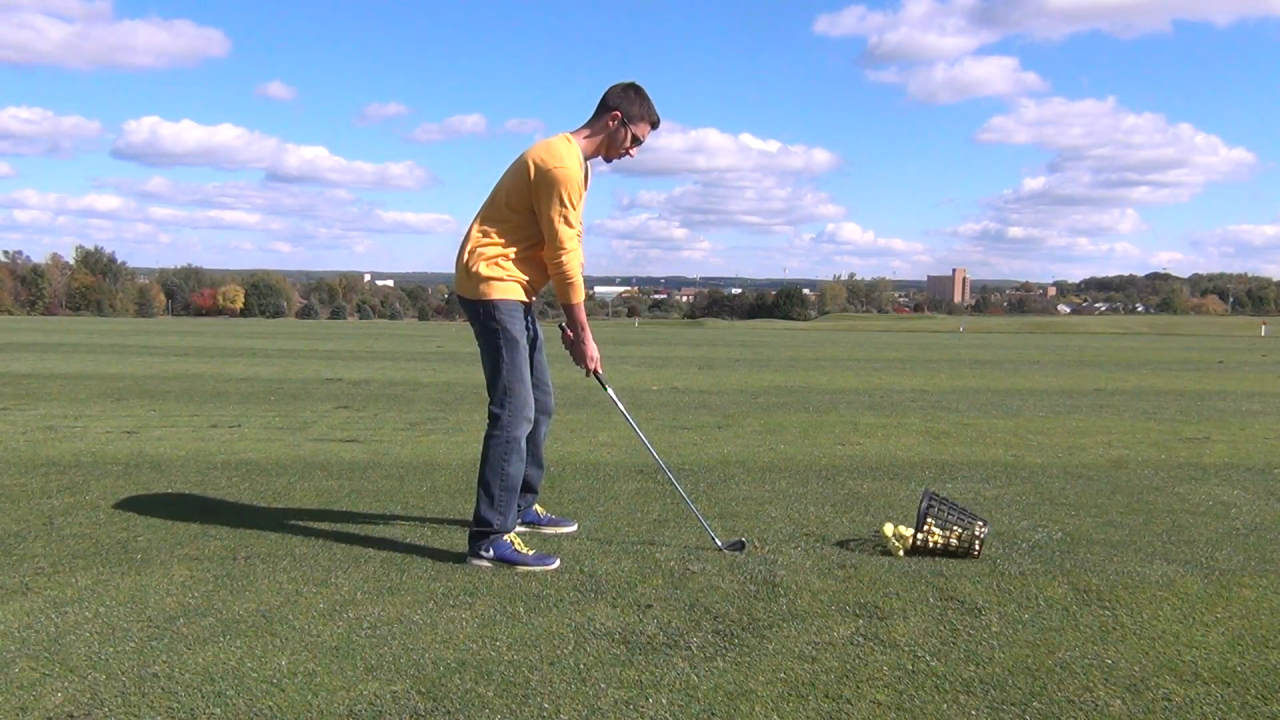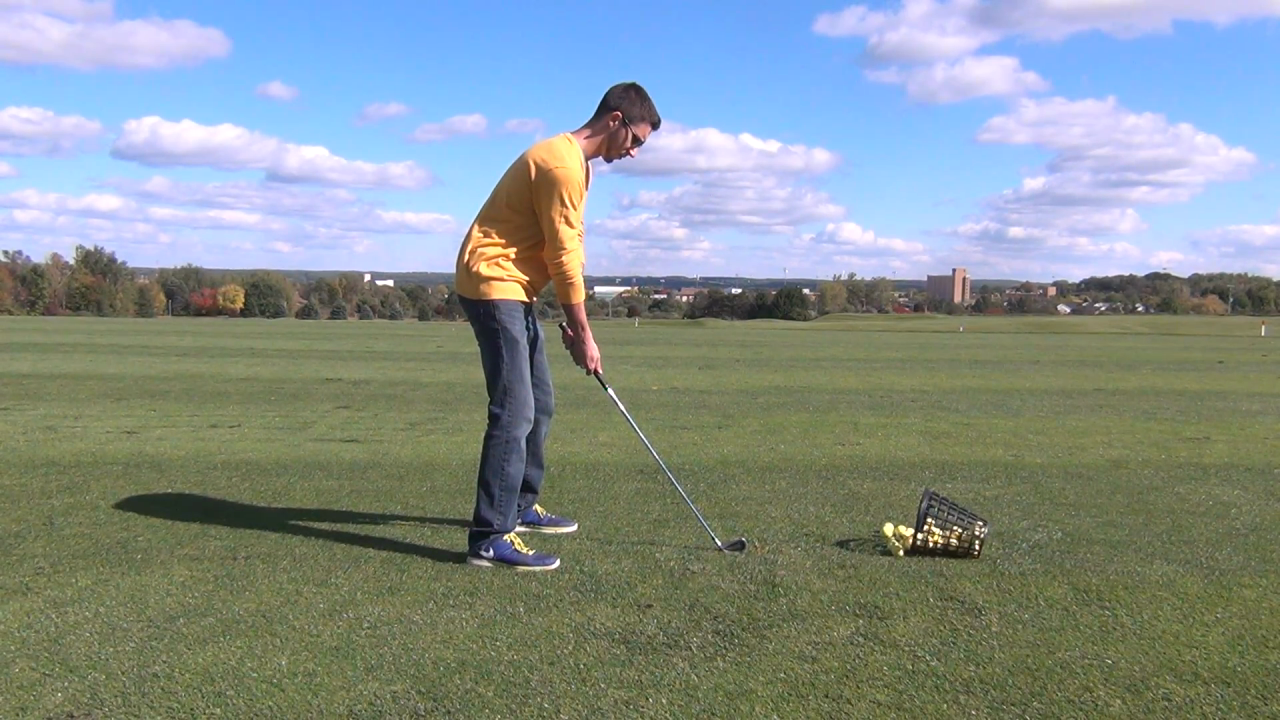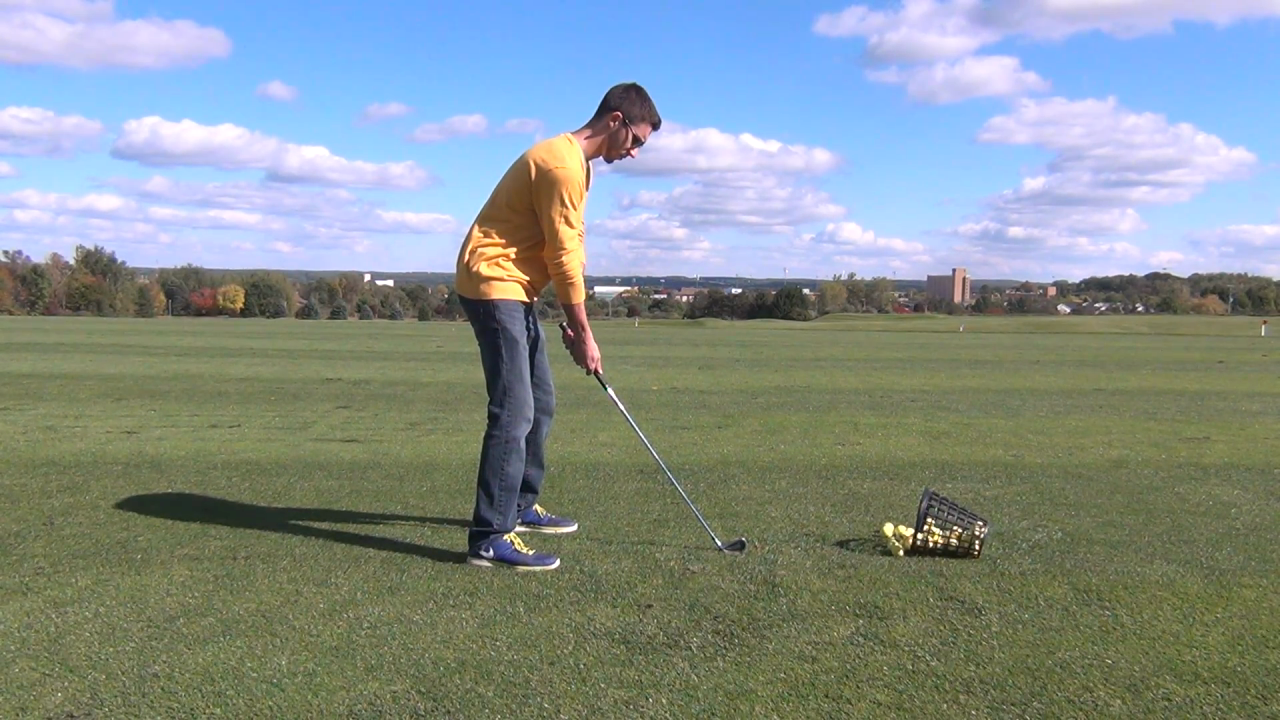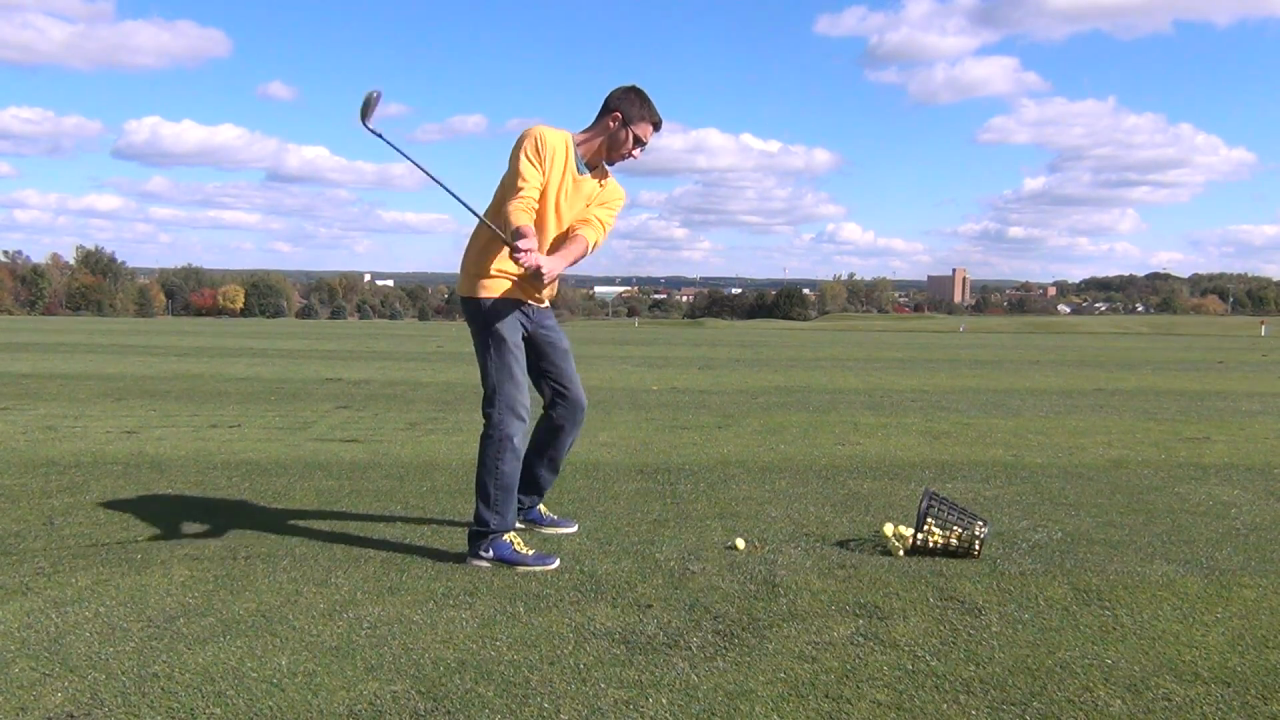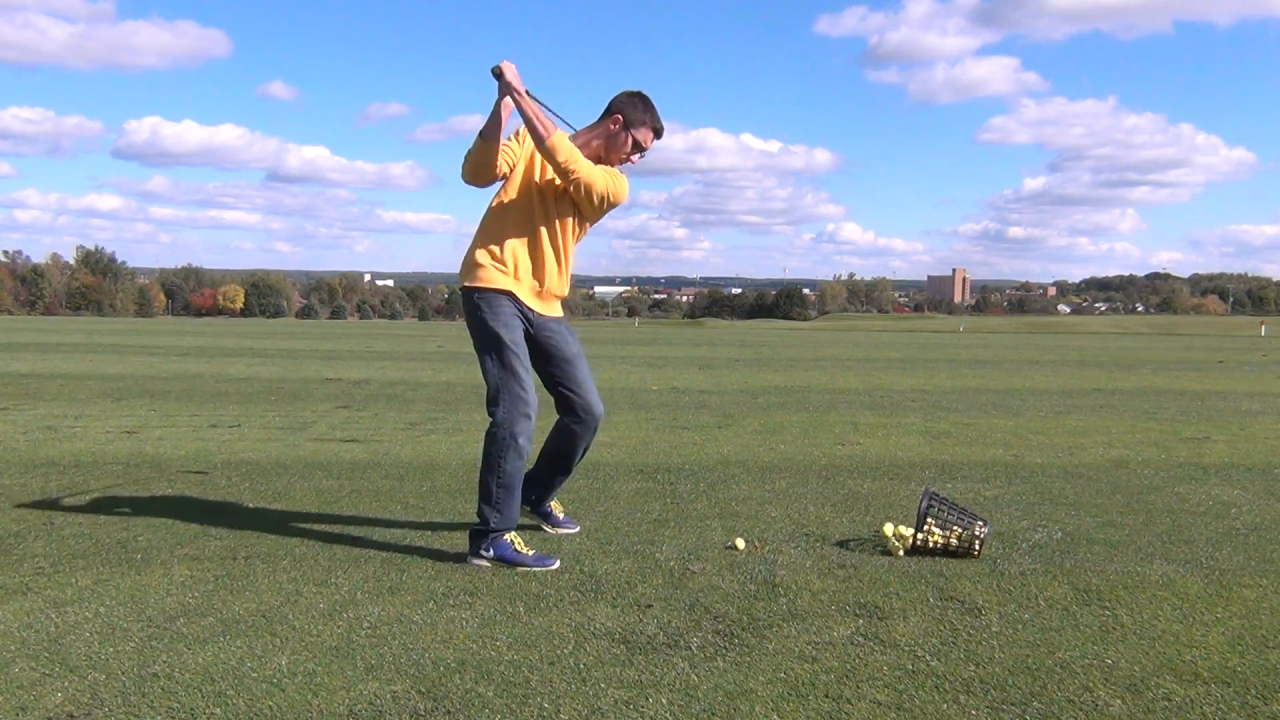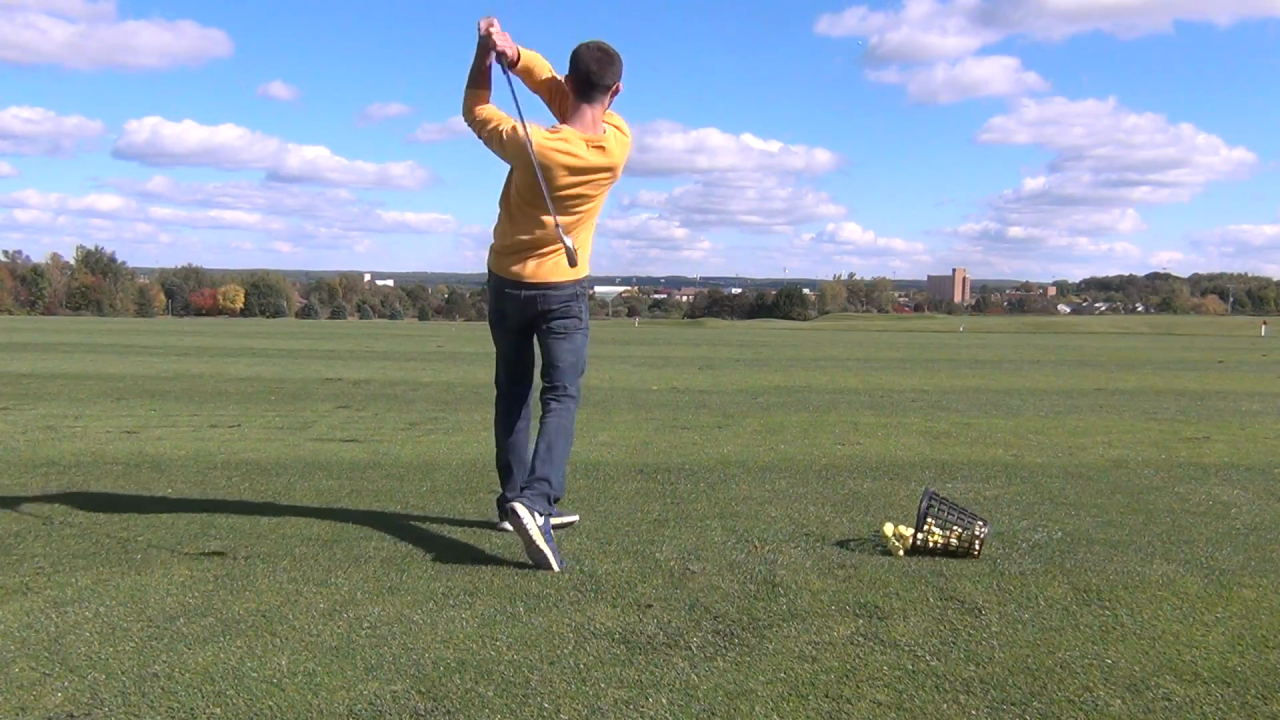
dt=0.5s
person 1, frame 1
left shoulder: (574, 161)
right shoulder: (561, 164)
left elbow: (567, 249)
right elbow: (563, 256)
left wrist: (575, 325)
right wrist: (582, 334)
left hip: (513, 288)
right hip: (494, 284)
left knee: (538, 404)
right knee: (514, 411)
left ankle: (520, 505)
right ankle: (490, 538)
person 1, frame 2
left shoulder: (575, 162)
right shoulder: (561, 164)
left elbow: (570, 248)
right elbow: (562, 256)
left wrist: (575, 325)
right wrist: (583, 333)
left hip: (514, 289)
right hip: (494, 284)
left knee: (539, 404)
right knee: (515, 412)
left ankle: (520, 506)
right ankle: (490, 537)
person 1, frame 3
left shoulder: (578, 163)
right shoulder: (562, 164)
left elbow: (573, 248)
right elbow: (563, 256)
left wrist: (576, 324)
right wrist: (583, 333)
left hip: (515, 288)
right hip: (495, 284)
left knee: (540, 403)
right knee: (514, 411)
left ankle: (520, 505)
right ankle: (490, 537)
person 1, frame 4
left shoulder: (610, 190)
right shoulder: (543, 141)
left elbow: (584, 237)
right elbow: (519, 202)
left wrist: (552, 264)
right wrist: (523, 239)
left hip: (533, 298)
right hip: (492, 287)
left knee: (569, 403)
right knee: (510, 410)
left ankle: (525, 502)
right ankle: (490, 536)
person 1, frame 5
left shoulder: (612, 187)
right shoulder: (530, 136)
left elbow: (561, 159)
right elbow: (475, 173)
left wrist: (519, 95)
right wrist: (503, 106)
left hip: (541, 304)
right hip: (491, 288)
left knee: (587, 411)
right knee: (516, 407)
left ankle: (535, 496)
right ankle: (492, 535)
person 1, frame 6
left shoulder: (533, 145)
right shoulder: (618, 141)
left elbow: (475, 110)
right elbow: (559, 92)
left wrist: (491, 51)
right wrist: (514, 52)
left hip: (506, 279)
right hip: (562, 288)
left knee: (513, 392)
right knee: (561, 397)
left ankle: (516, 497)
right ankle: (536, 500)
